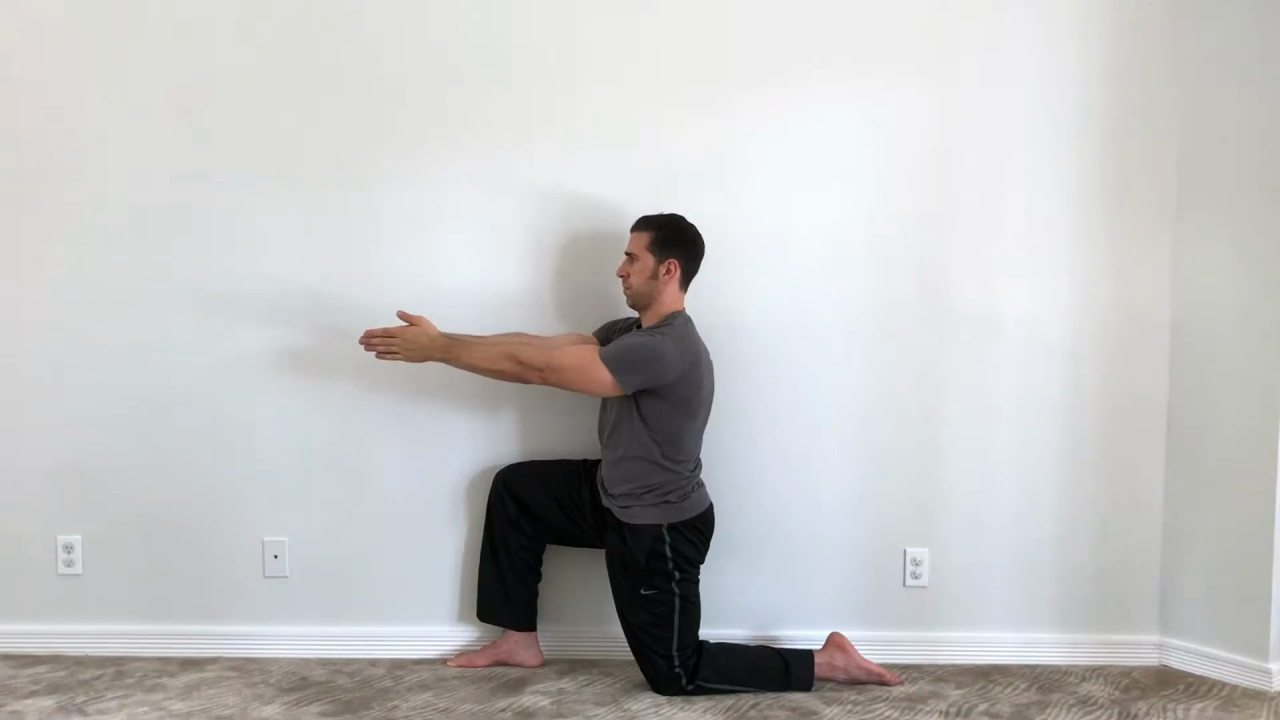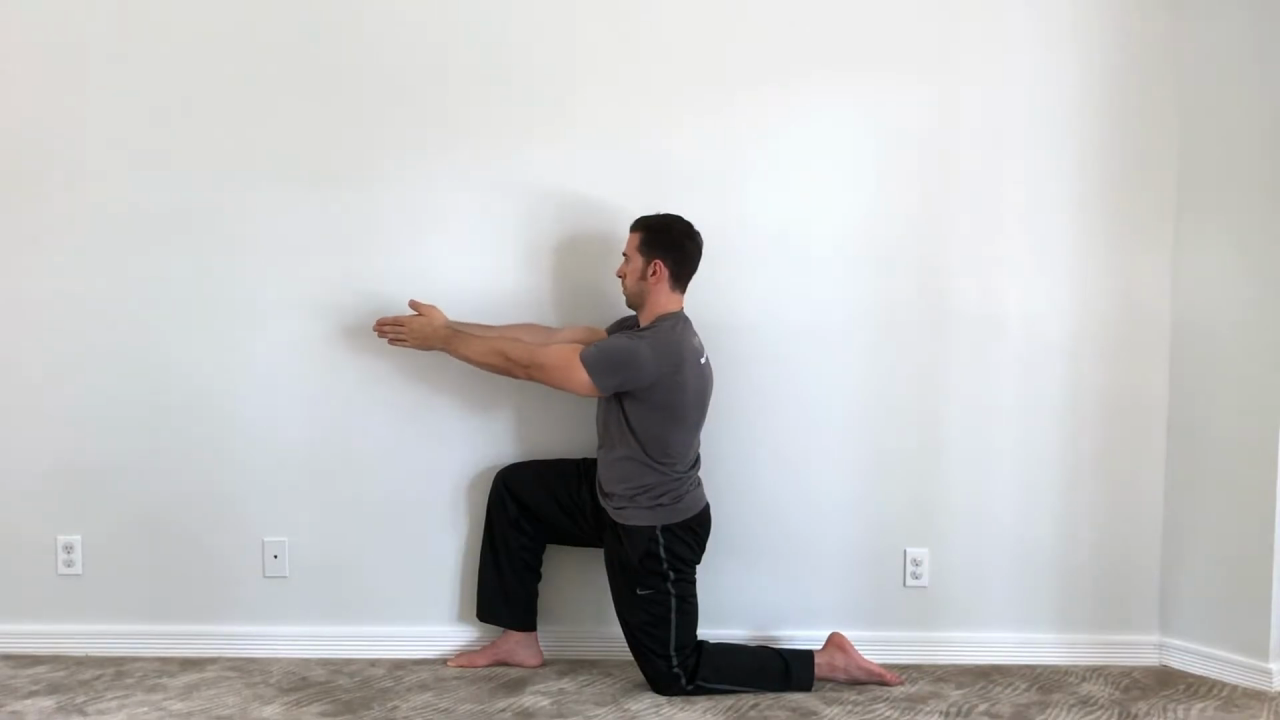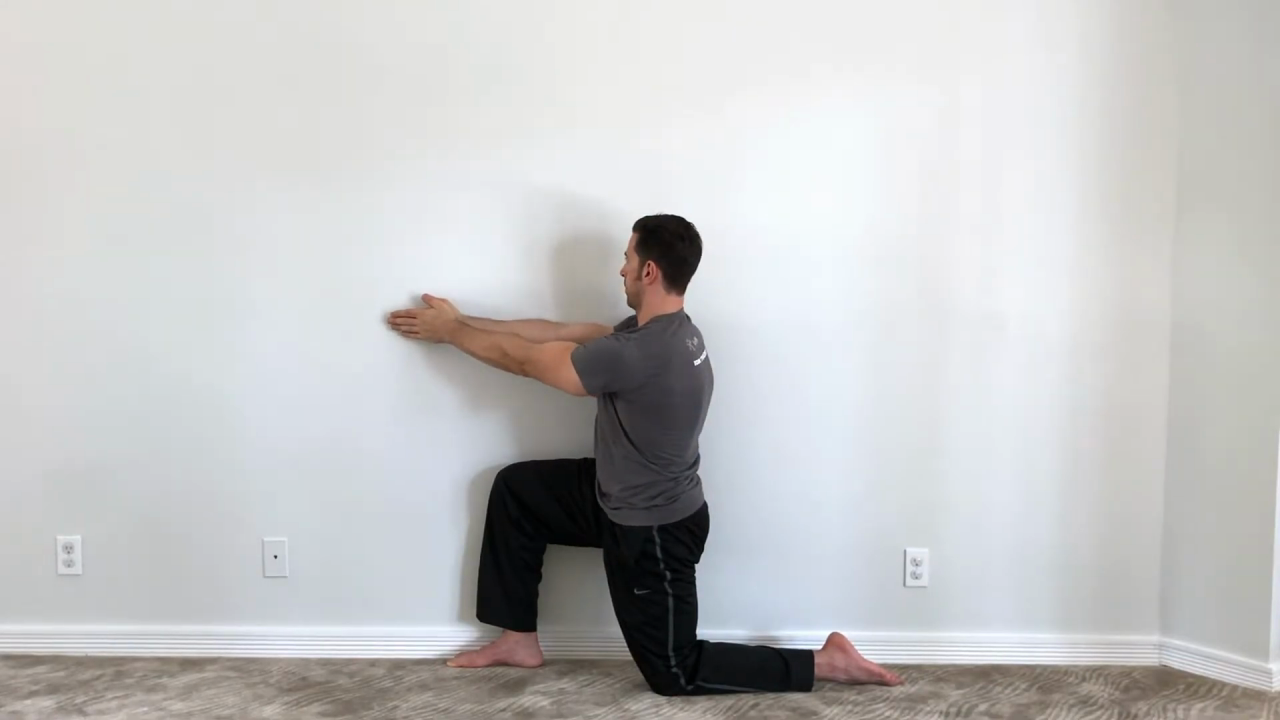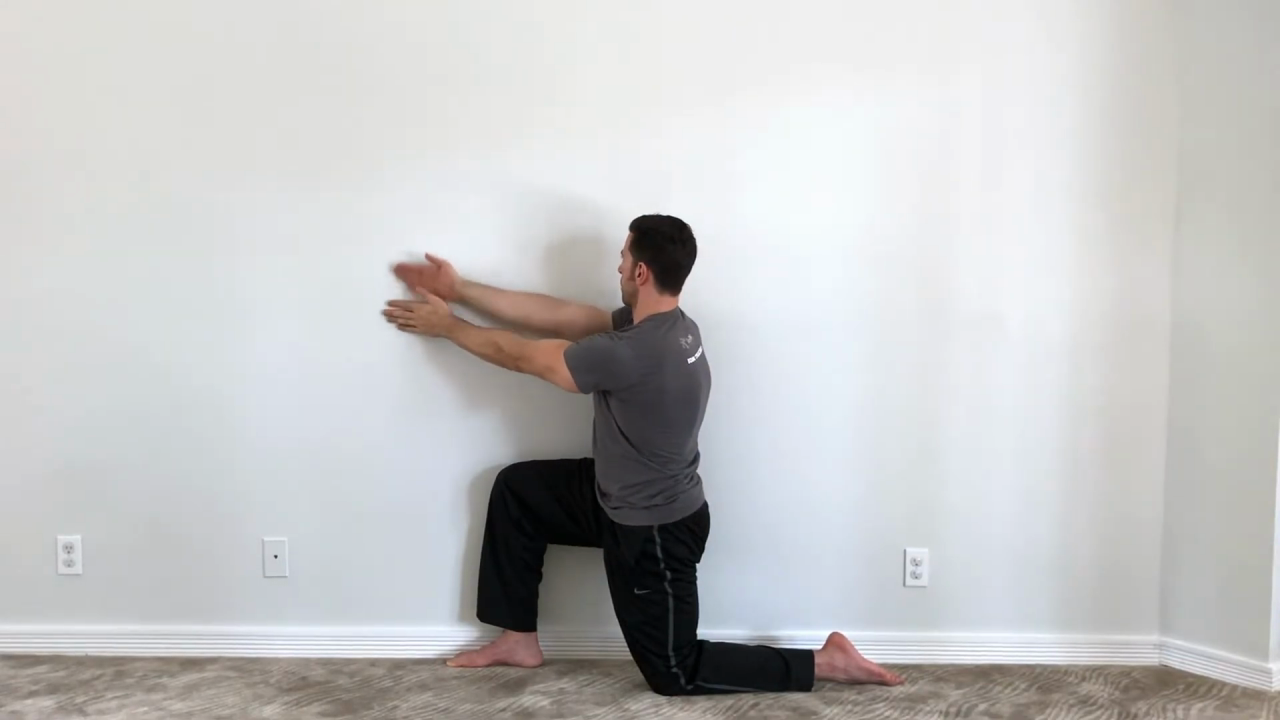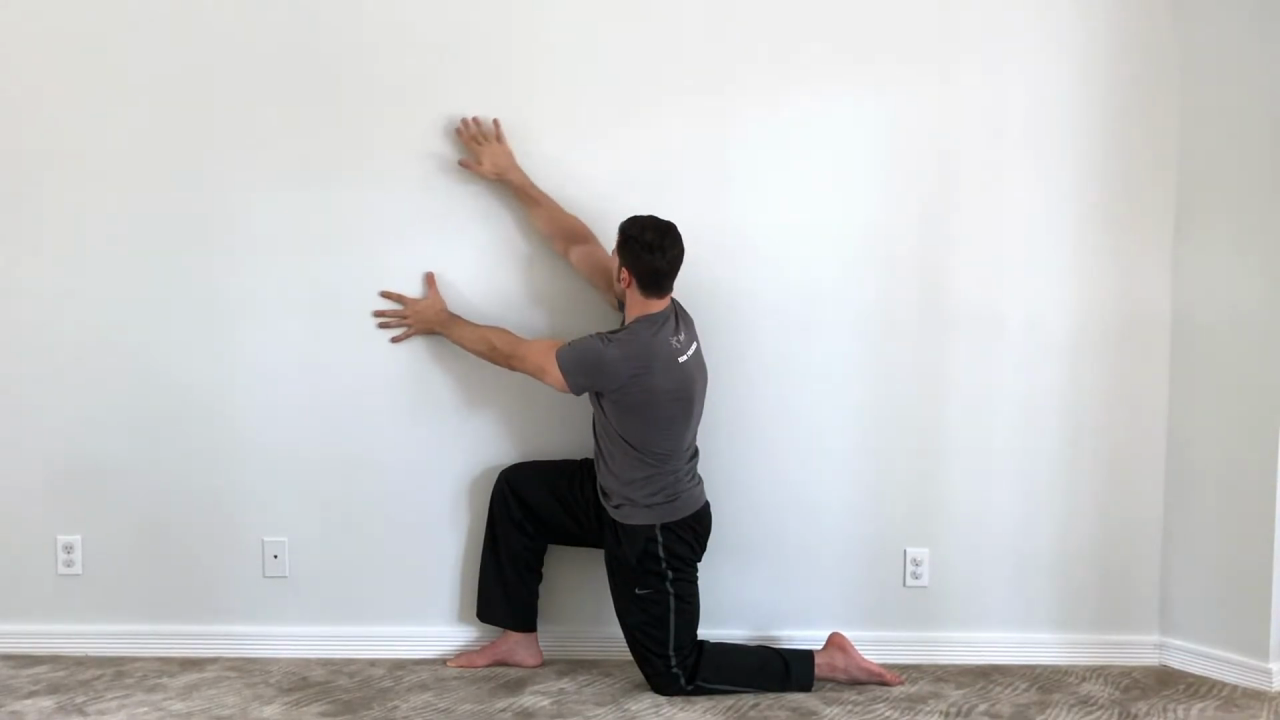
dt=1s
person 1, frame 1
left shoulder: (666, 350)
right shoulder: (632, 332)
left elbow: (538, 367)
right elbow: (541, 344)
left wrist: (438, 349)
right wrist: (442, 339)
left hip: (660, 529)
right hip: (620, 498)
left knee: (673, 674)
right knee: (513, 488)
left ankle: (827, 661)
right ankle: (519, 640)
person 1, frame 2
left shoulder: (647, 352)
right shoulder: (648, 330)
left elbow: (527, 364)
right elbow: (550, 337)
left wrist: (442, 338)
right wrist: (452, 327)
left hip: (656, 531)
right hip: (623, 498)
left knee: (674, 674)
right knee: (514, 488)
left ankle: (826, 662)
right ankle: (519, 639)
person 1, frame 3
left shoulder: (636, 355)
right shoulder: (664, 329)
left elbow: (525, 360)
right elbow: (560, 333)
left wrist: (450, 331)
right wrist: (463, 321)
left hip: (654, 531)
right hip: (627, 500)
left knee: (675, 674)
right knee: (515, 488)
left ankle: (825, 662)
right ankle: (520, 641)
person 1, frame 4
left shoulder: (631, 354)
right shoulder: (661, 324)
left elbow: (522, 356)
right elbow: (560, 316)
left wrist: (447, 327)
right wrist: (460, 291)
left hip: (655, 531)
right hip: (627, 499)
left knee: (675, 674)
right knee: (516, 488)
left ankle: (824, 662)
right ankle: (520, 640)
person 1, frame 5
left shoulder: (620, 357)
right shoulder: (667, 315)
left elbow: (513, 353)
right elbow: (575, 245)
left wrist: (440, 321)
right wrist: (509, 175)
left hip: (655, 532)
right hip: (626, 501)
left knee: (675, 674)
right knee: (517, 489)
left ankle: (826, 662)
right ankle: (519, 640)
